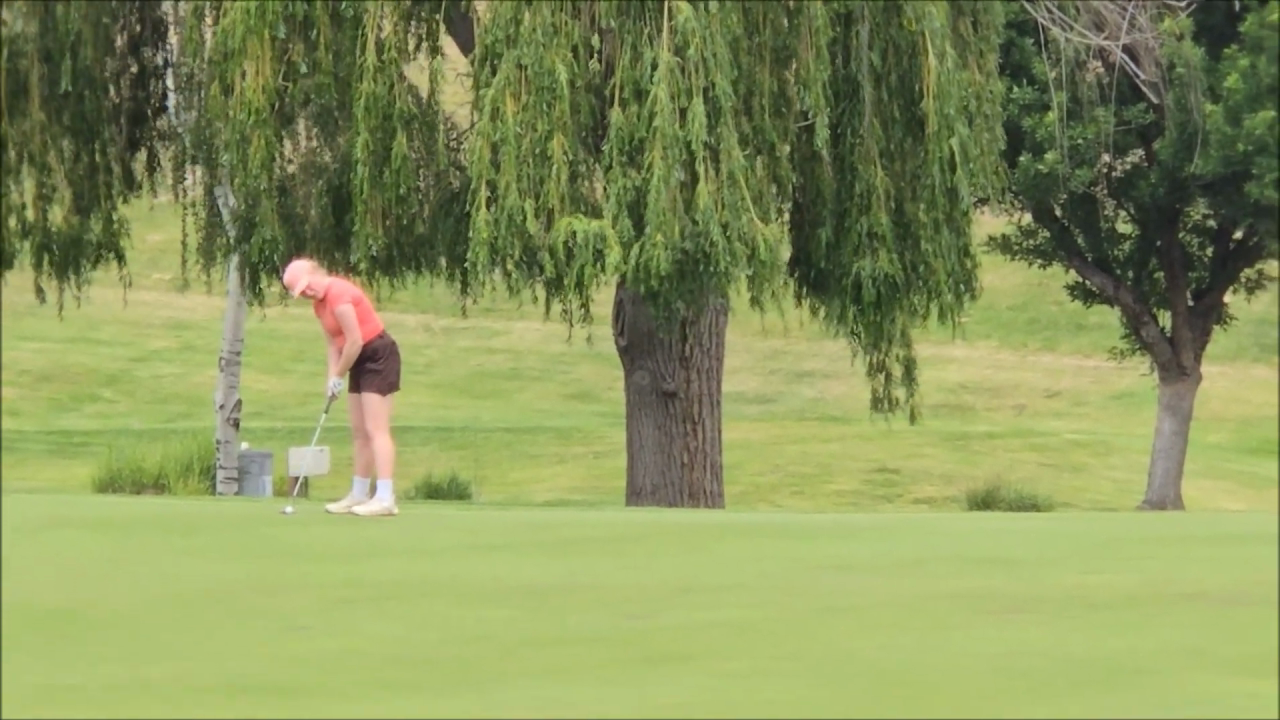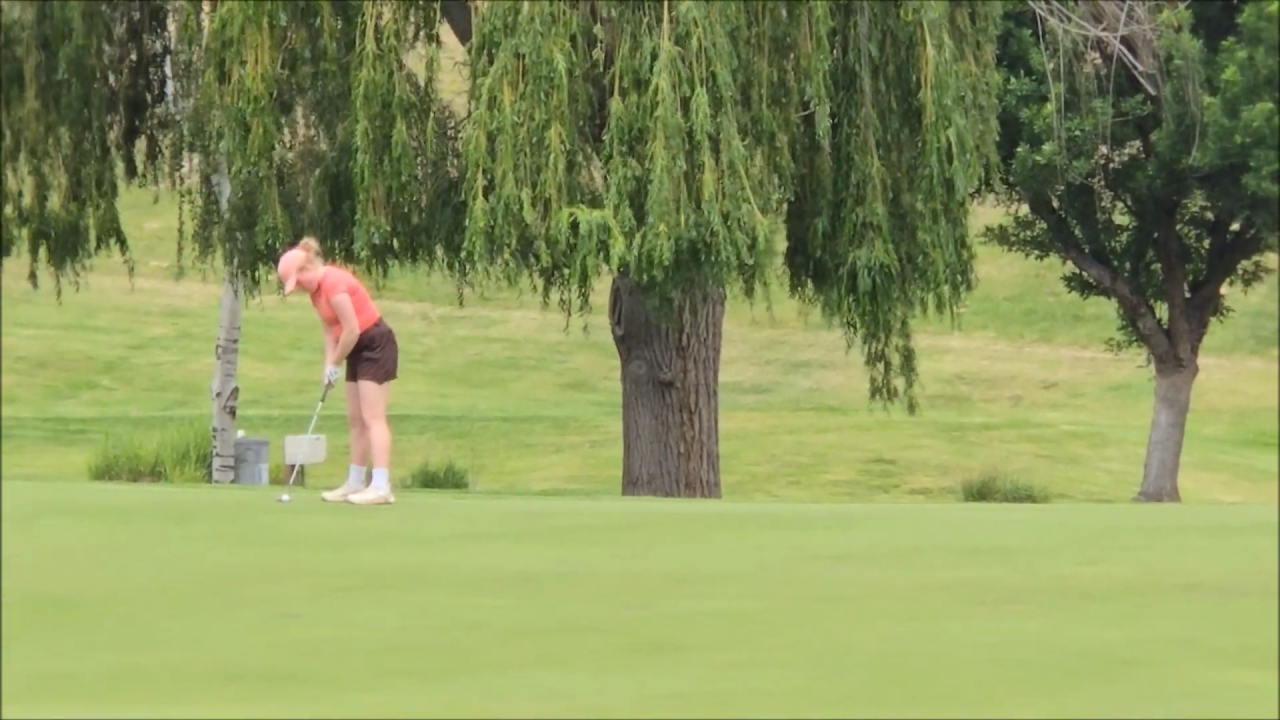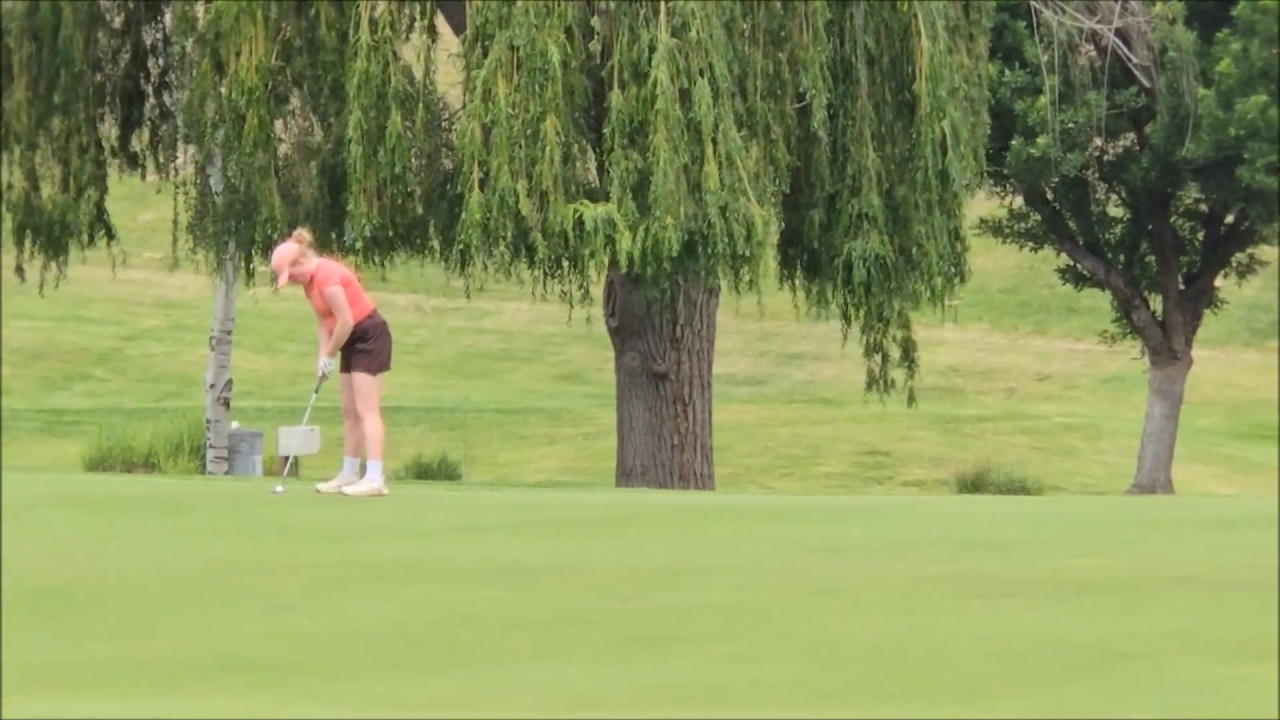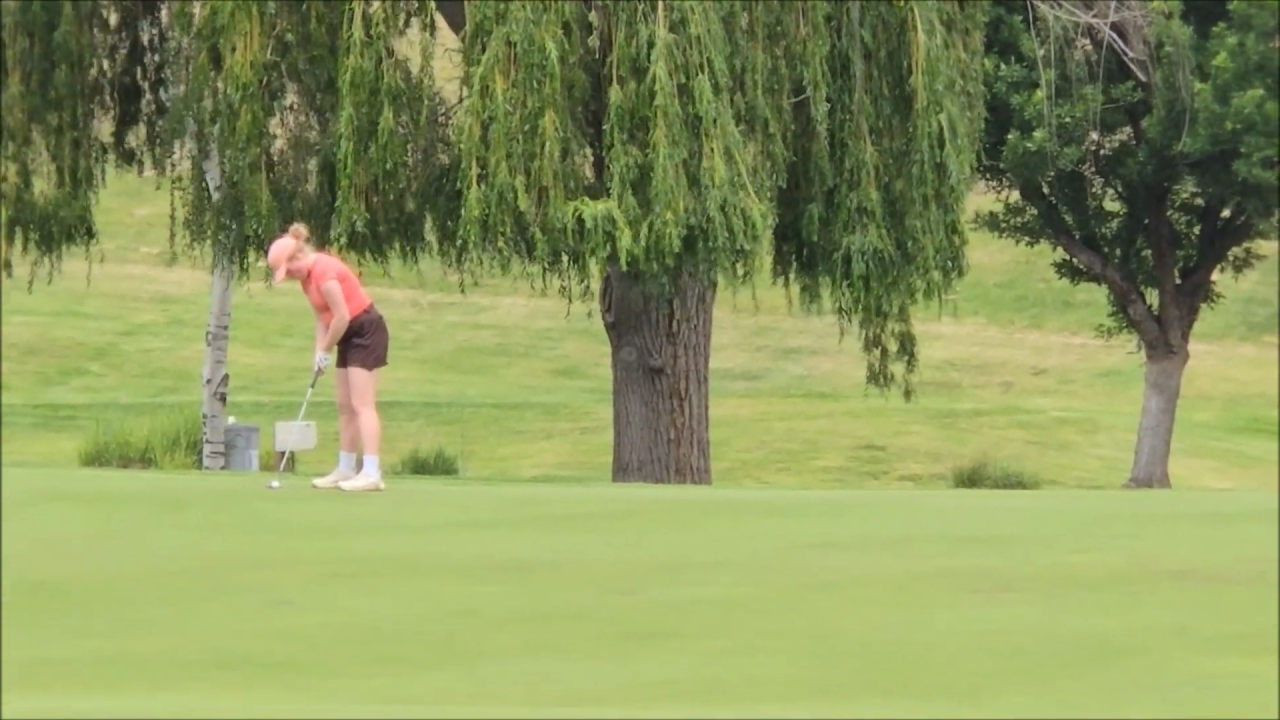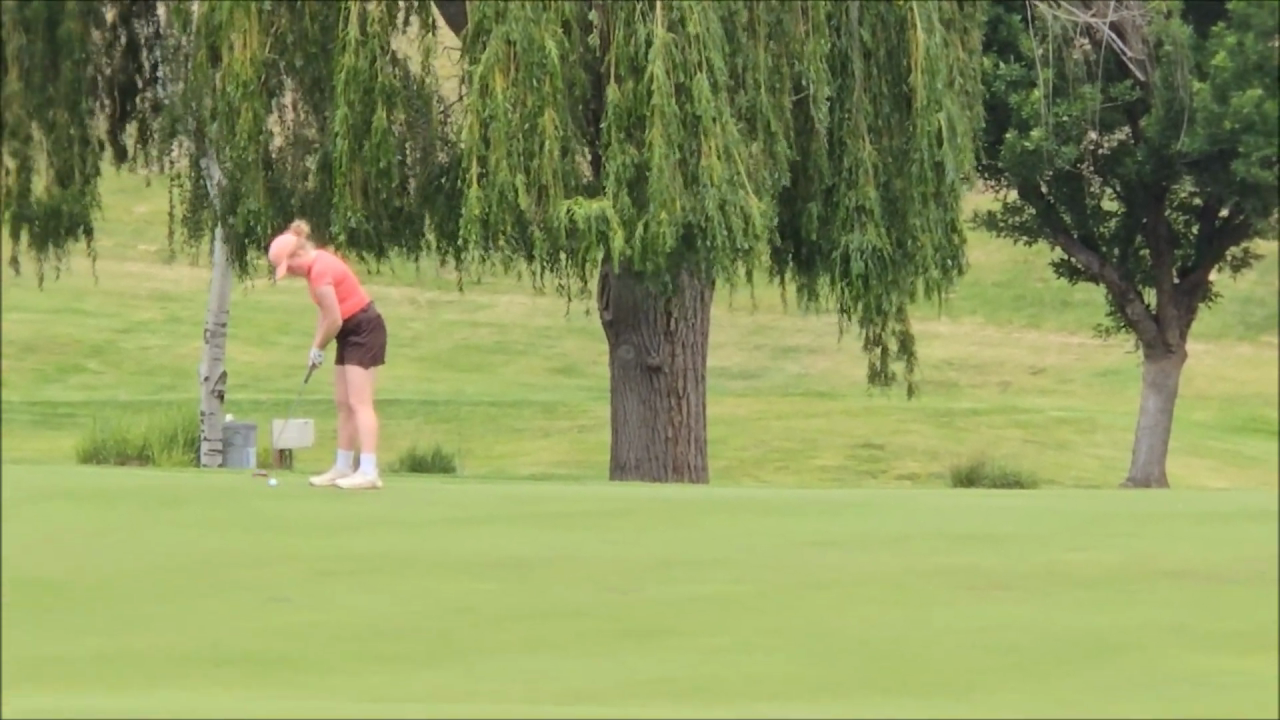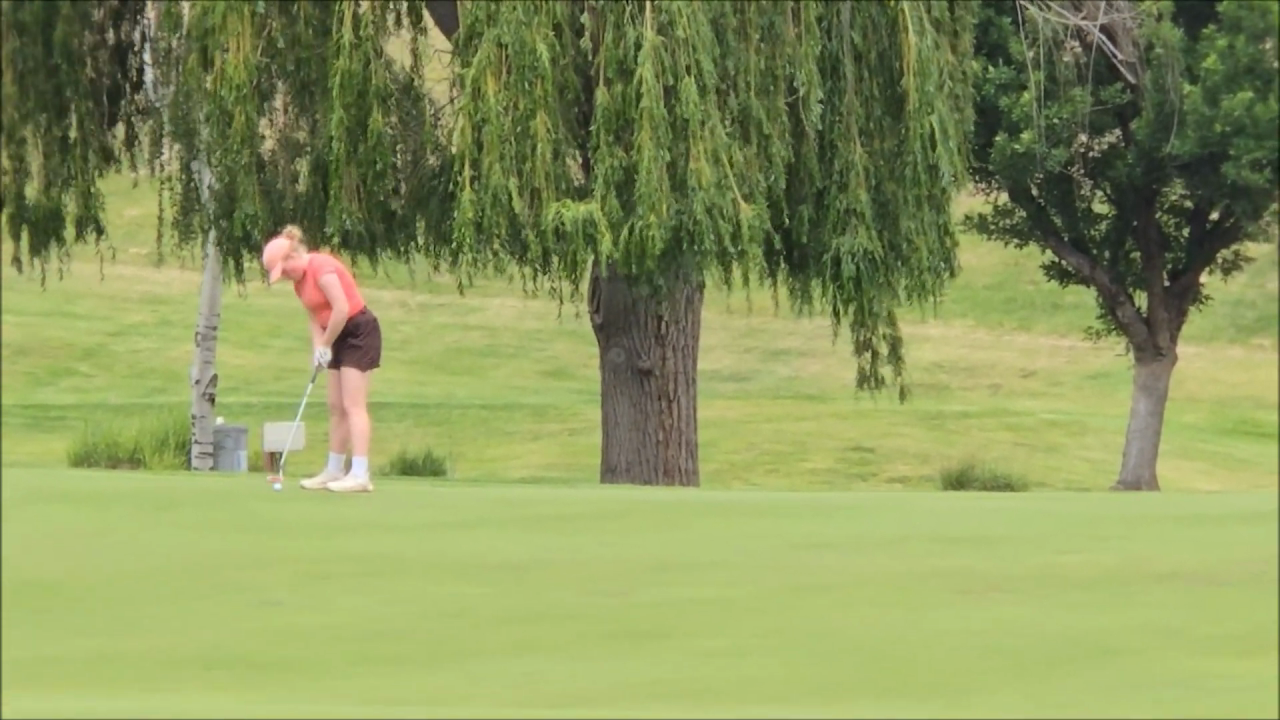
dt=0.5s
person 1, frame 1
left shoulder: (339, 293)
right shoulder: (320, 303)
left elbow: (355, 341)
right elbow: (334, 342)
left wrist: (338, 375)
right wrist: (332, 377)
left hip: (379, 357)
right hip: (361, 362)
left knee: (376, 430)
right knee: (359, 431)
left ankle: (385, 498)
right ankle: (359, 494)
person 1, frame 2
left shoulder: (333, 283)
right shoulder: (317, 290)
left elbow: (352, 330)
right elbow: (330, 330)
left wrist: (335, 363)
right wrist: (329, 365)
left hip: (376, 346)
right hip: (358, 350)
left knee: (372, 418)
right knee: (356, 420)
left ankle: (381, 487)
right ankle: (355, 483)
person 1, frame 3
left shoulder: (326, 275)
right shoulder: (310, 281)
left elbow: (345, 322)
right elbow: (324, 322)
left wrist: (328, 355)
right wrist: (323, 357)
left hip: (369, 338)
right hip: (353, 342)
left knee: (366, 409)
right knee: (350, 411)
left ankle: (375, 479)
right ankle: (349, 475)
person 1, frame 4
left shoulder: (323, 270)
right shoulder: (307, 277)
left elbow: (342, 316)
right elbow: (322, 317)
left wrist: (325, 350)
right wrist: (319, 351)
left hip: (366, 333)
right hip: (349, 337)
left knee: (361, 404)
right knee: (345, 406)
left ankle: (372, 473)
right ankle: (345, 470)
person 1, frame 5
left shoulder: (321, 270)
right shoulder: (314, 268)
left elbow: (334, 319)
right elbow: (326, 312)
left wrist: (318, 347)
right wrist: (316, 345)
left hip: (364, 331)
right hip: (350, 334)
left knee: (359, 402)
right knee: (343, 404)
left ankle: (368, 472)
right ankle: (343, 468)
person 1, frame 6
left shoulder: (321, 266)
right shoulder: (300, 282)
left elbow: (342, 309)
right elbow: (315, 318)
left wrist: (325, 344)
right wrist: (319, 348)
left hip: (360, 333)
right hip: (340, 339)
left knee: (353, 406)
right knee: (335, 407)
left ankle: (360, 475)
right ankle: (334, 471)
